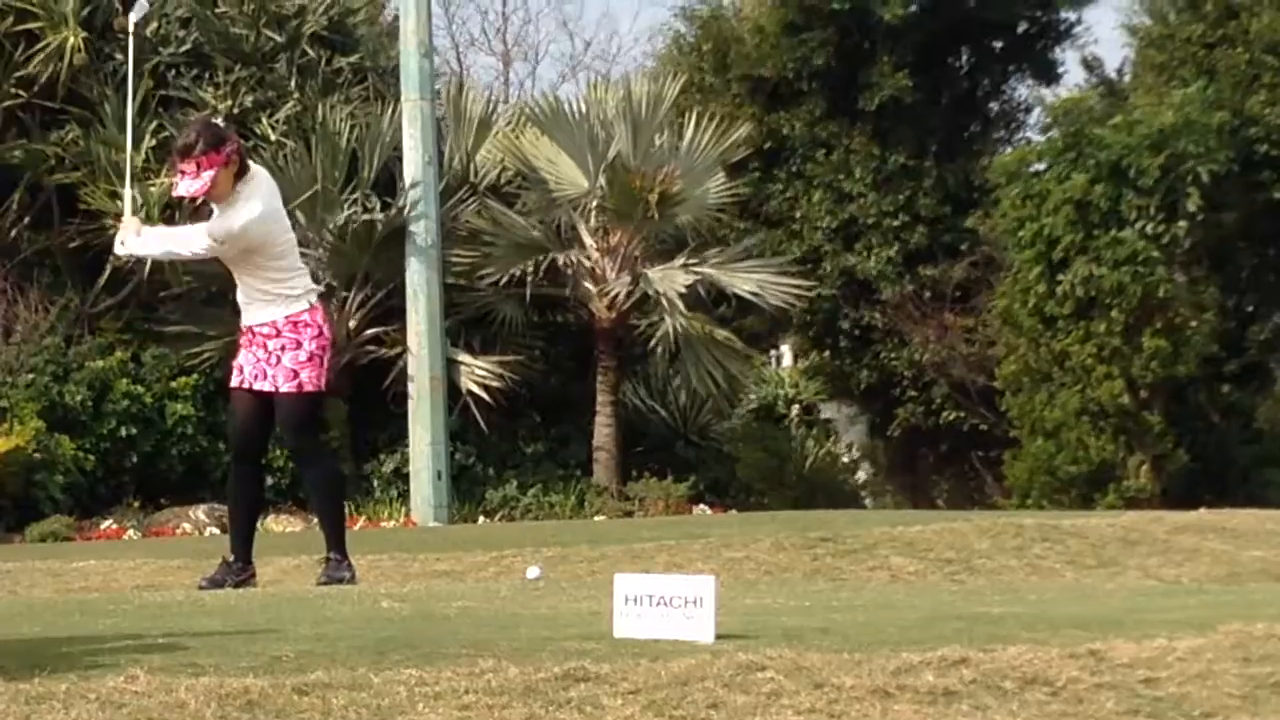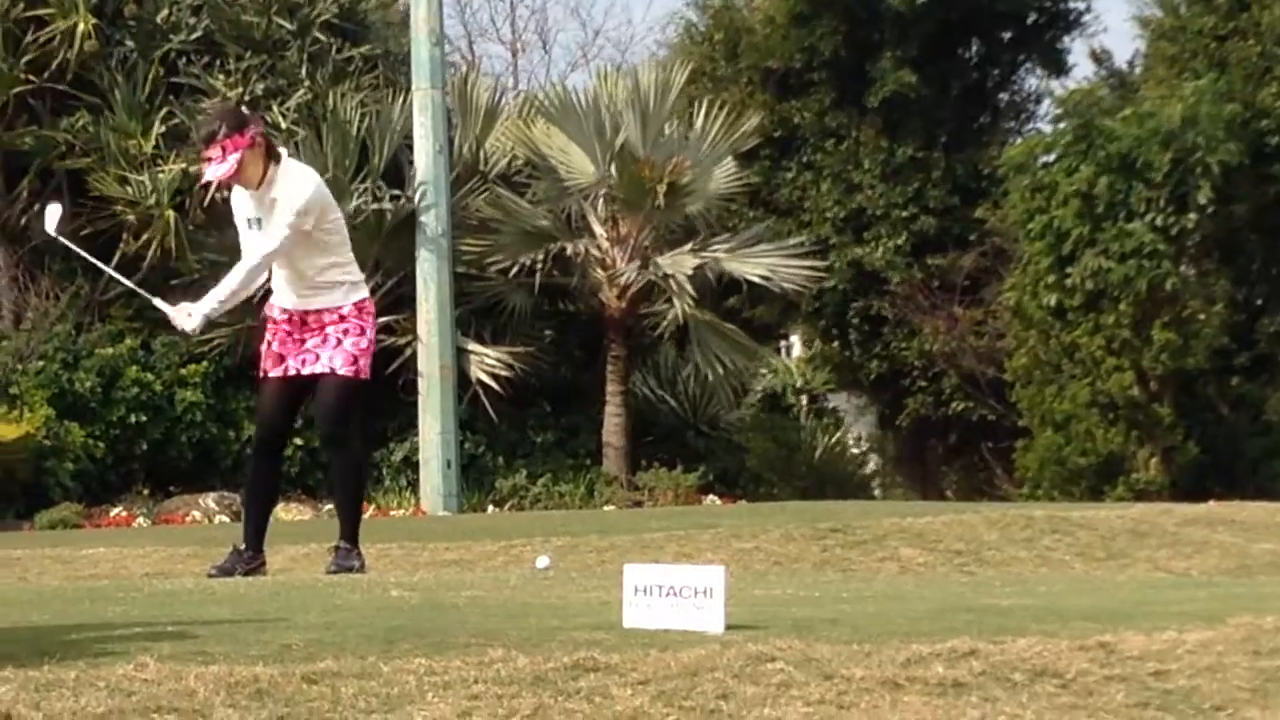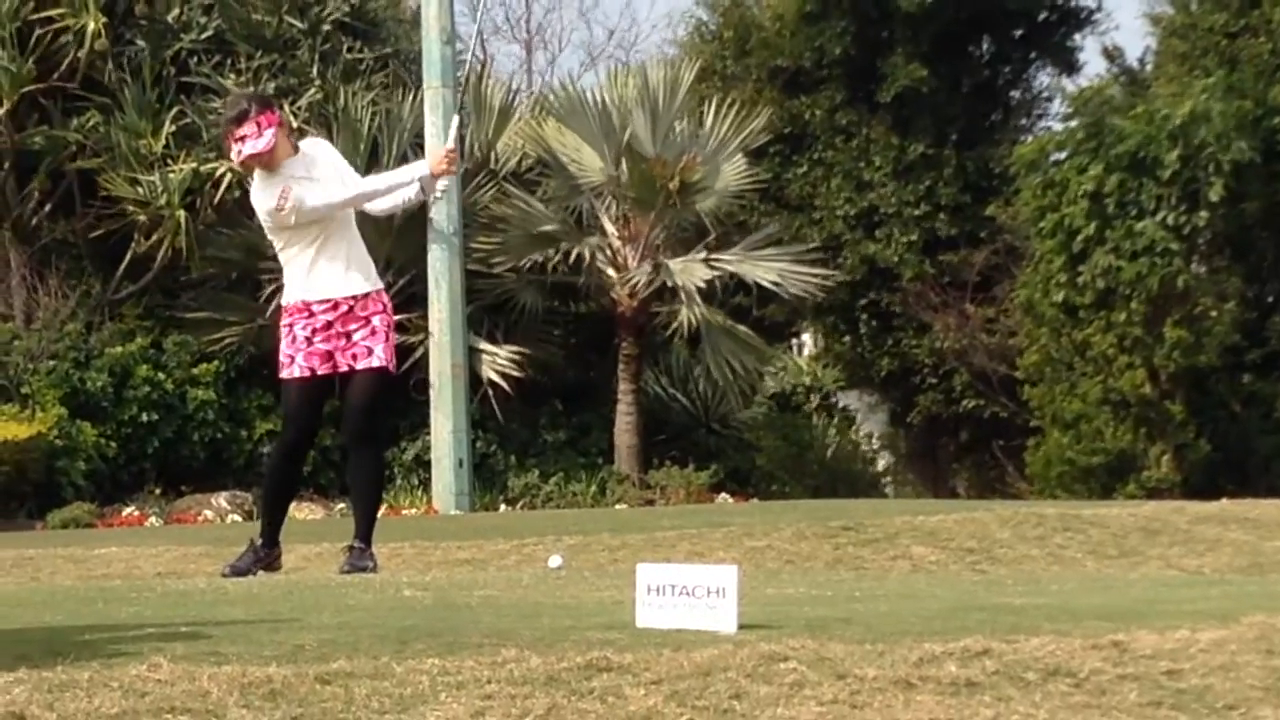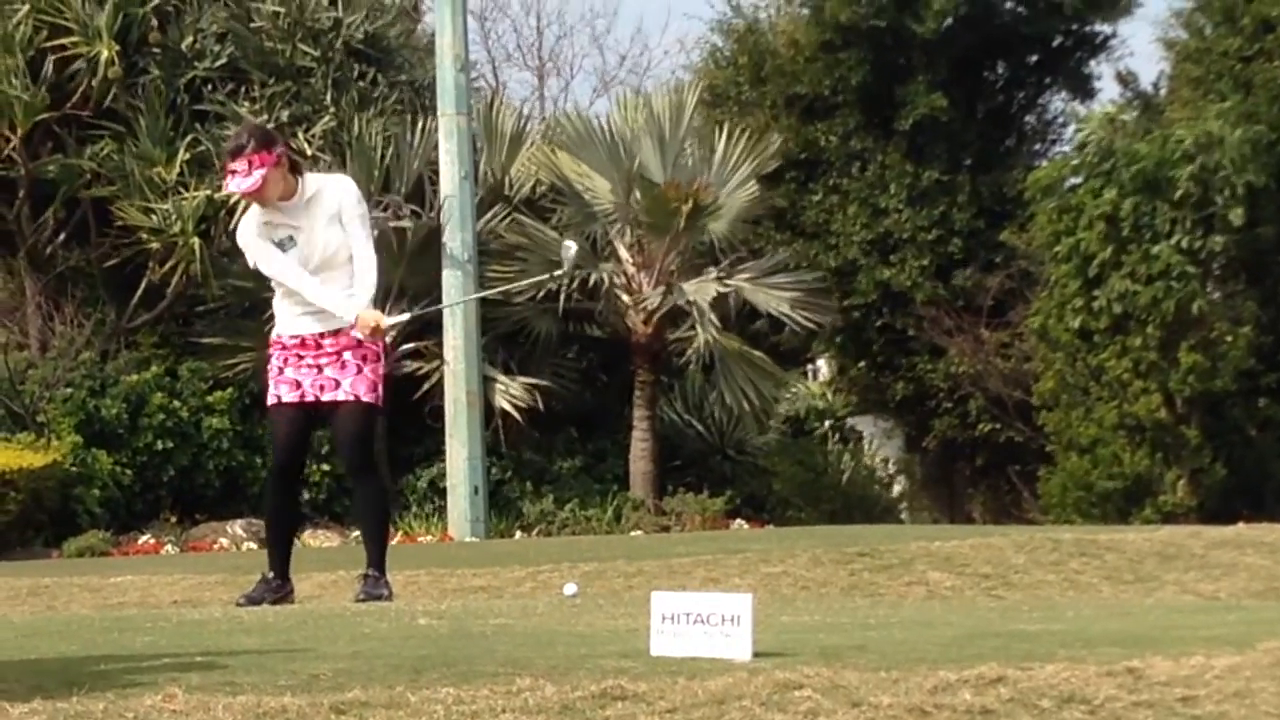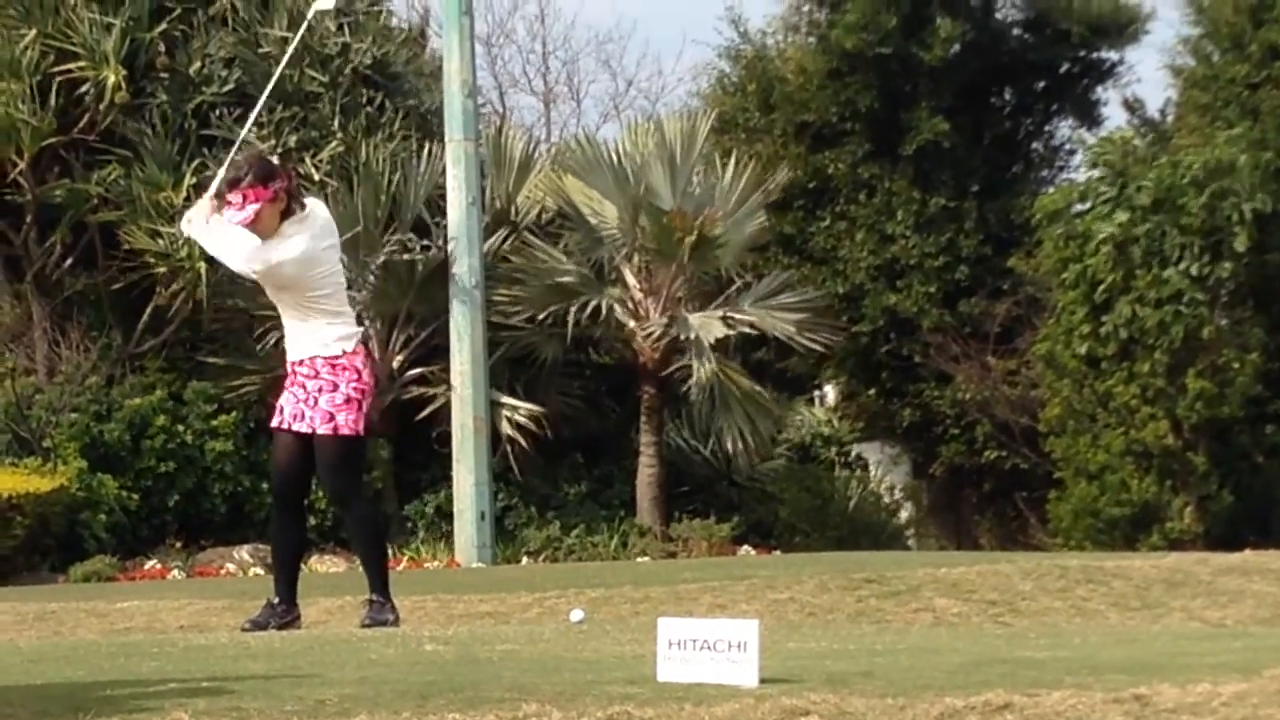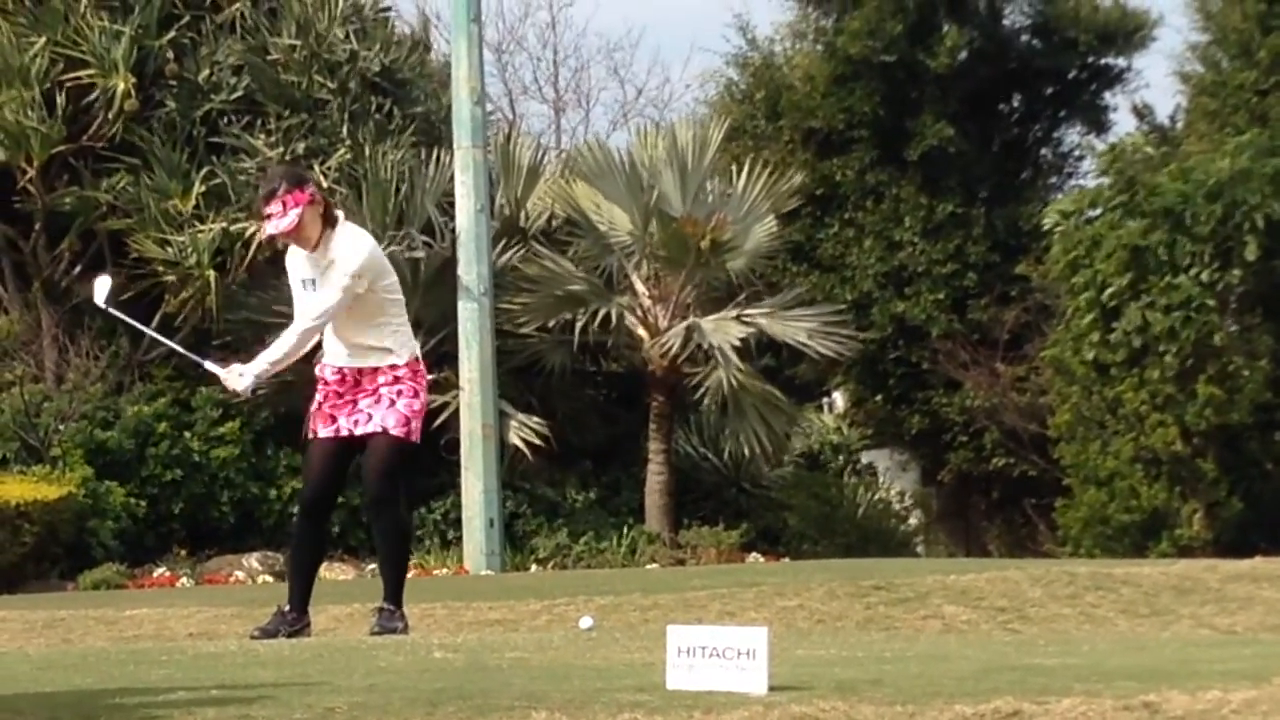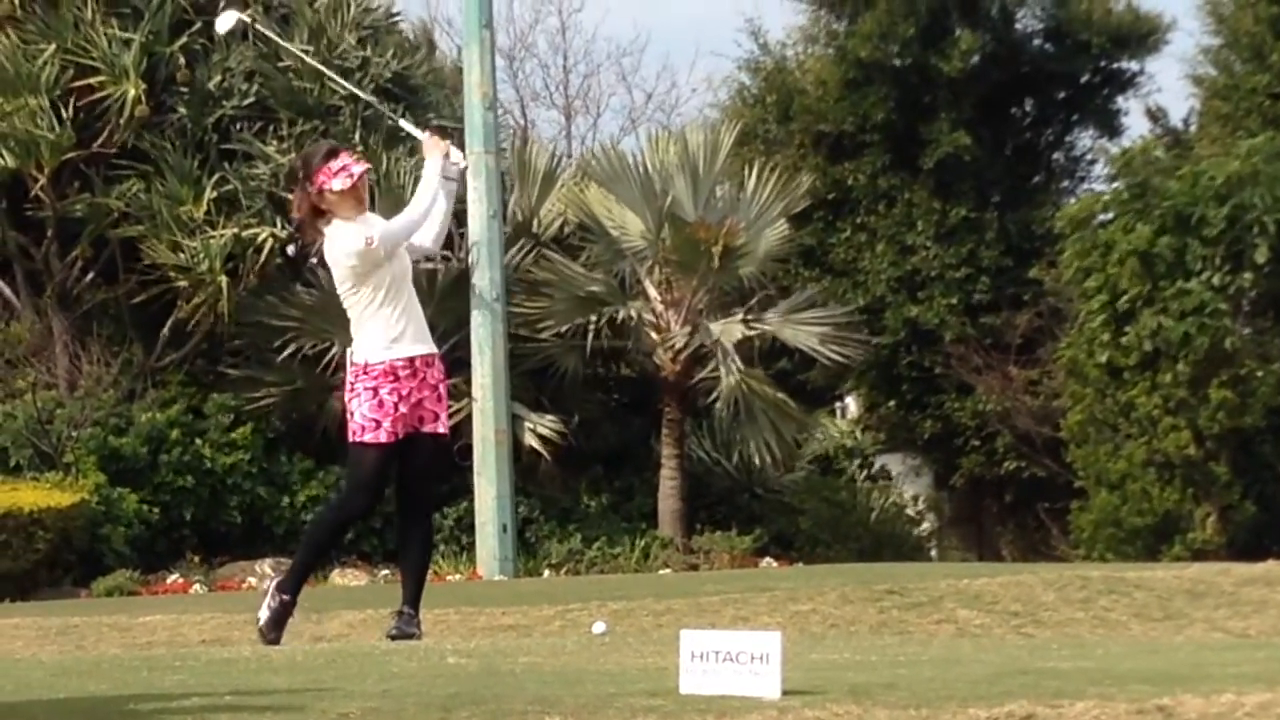
dt=0.5s
person 1, frame 1
left shoulder: (242, 220)
right shoulder: (251, 176)
left elbow: (189, 243)
right elbow: (204, 229)
left wrist: (133, 240)
right wrist: (141, 232)
left hip: (294, 329)
right hip: (258, 331)
left knee: (302, 442)
right knee: (244, 446)
left ankle: (338, 556)
right ankle: (240, 560)
person 1, frame 2
left shoulder: (299, 187)
right shoulder: (242, 196)
left elbow: (257, 263)
right elbow: (256, 265)
left wrist: (204, 310)
right wrist: (204, 308)
left hip: (341, 317)
right hip: (288, 321)
left knee: (336, 431)
right knee: (267, 434)
left ankle: (348, 545)
right ankle: (251, 548)
person 1, frame 3
left shoulder: (318, 150)
right shoulder: (270, 196)
left elbow: (376, 202)
right elbow: (355, 194)
left wrist: (425, 180)
right wrist: (421, 170)
left hip: (366, 306)
right hip: (309, 317)
left knee: (363, 429)
right knee: (296, 433)
left ankle: (362, 544)
right ankle: (266, 544)
person 1, frame 4
left shoulder: (338, 190)
right shoulder: (251, 229)
left elbow: (363, 258)
right elbow: (300, 282)
left wrist: (363, 311)
right wrist: (352, 314)
left hip: (350, 343)
right hip: (292, 348)
left knee: (358, 459)
right knee: (284, 465)
left ankle: (376, 573)
right ankle: (277, 577)
person 1, frame 5
left shoulder: (274, 258)
right shoulder: (314, 210)
left elbow: (220, 241)
left wrist: (197, 222)
left hip: (335, 370)
right hip: (306, 370)
left knee: (343, 487)
right knee: (284, 488)
left ankle: (381, 599)
right ankle: (283, 602)
person 1, frame 6
left shoulder: (355, 250)
right shoulder: (296, 256)
left elbow: (310, 322)
right elbow: (308, 325)
left wrist: (255, 371)
left hip: (393, 377)
right hip: (339, 380)
left knee: (381, 493)
right knee: (314, 496)
left ankle: (392, 606)
right ankle: (295, 609)
person 1, frame 7
left shoulder: (365, 225)
right shoulder: (354, 241)
left elbow: (429, 239)
right elbow: (418, 211)
left wrist: (446, 173)
right wrist: (435, 160)
left hip: (422, 369)
right hip: (379, 377)
left knee: (417, 497)
right knee: (361, 494)
left ankle: (409, 609)
right ankle: (285, 589)
